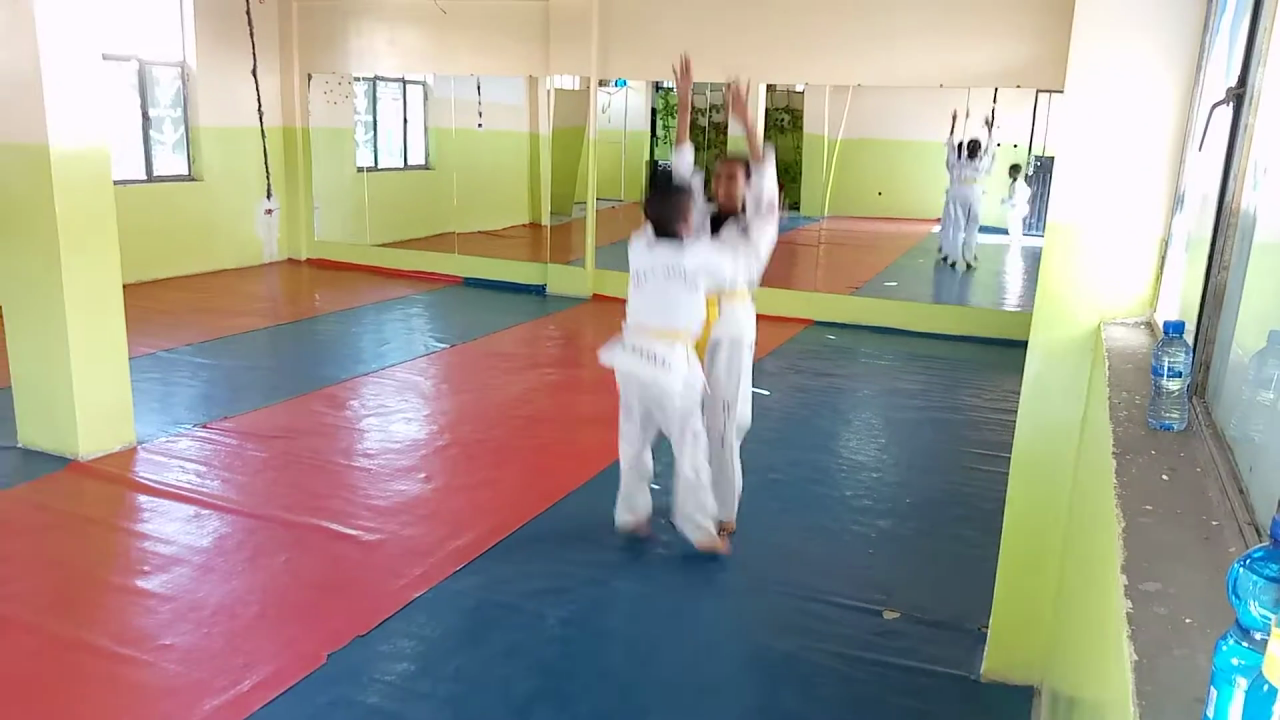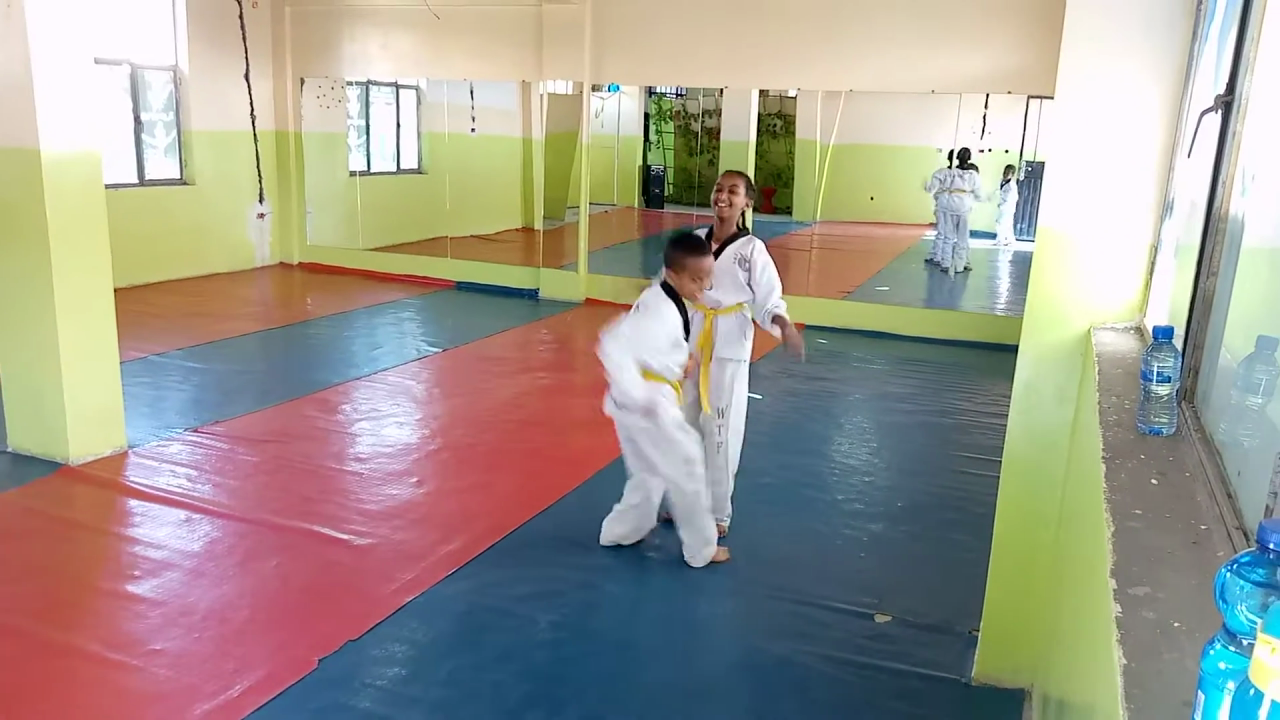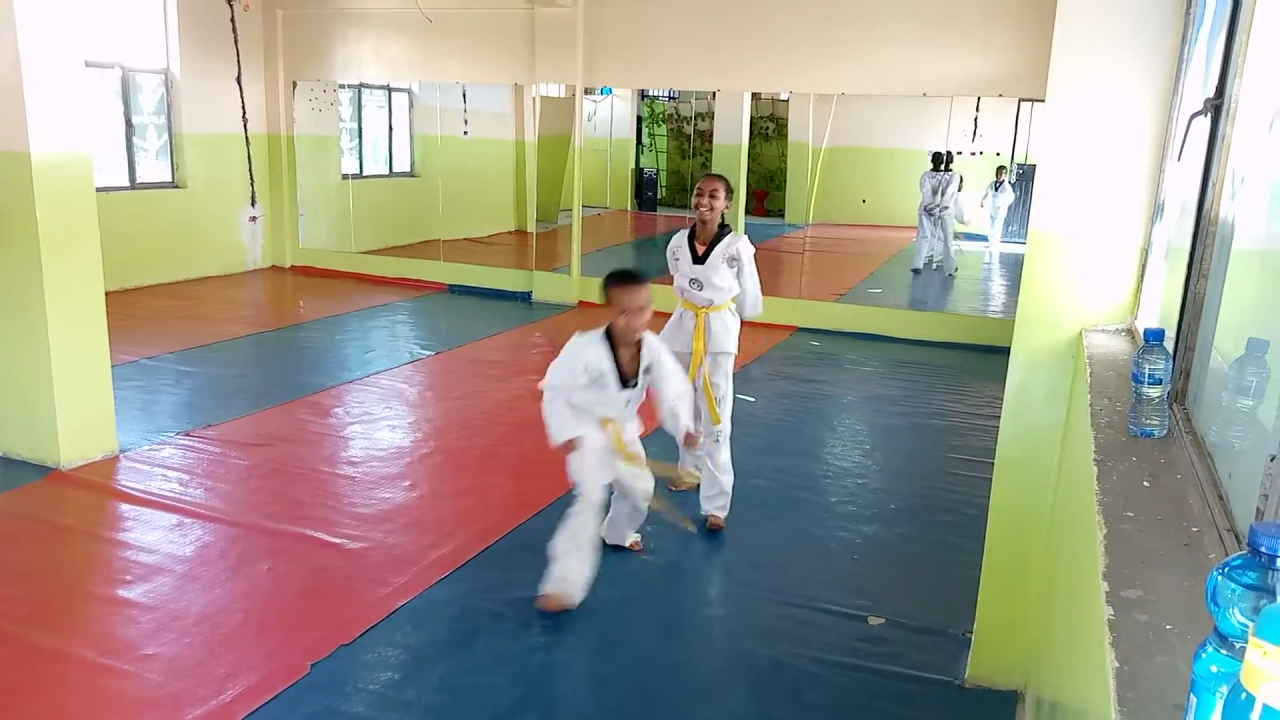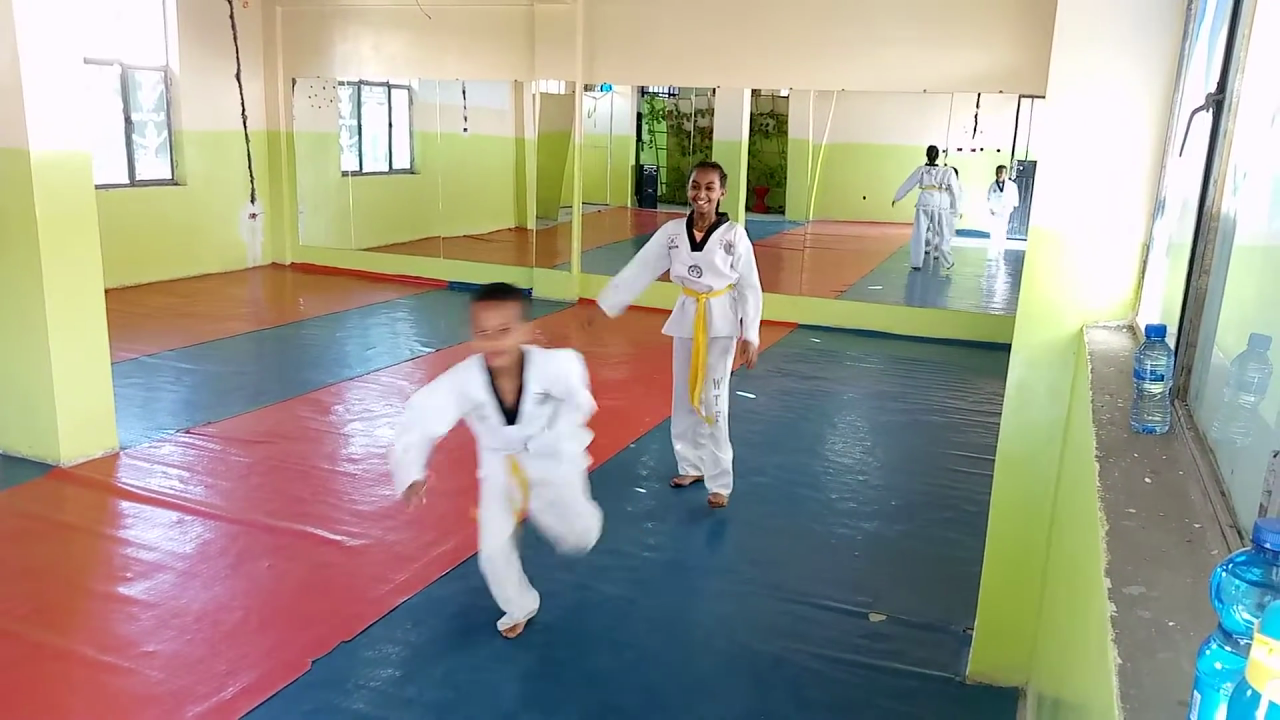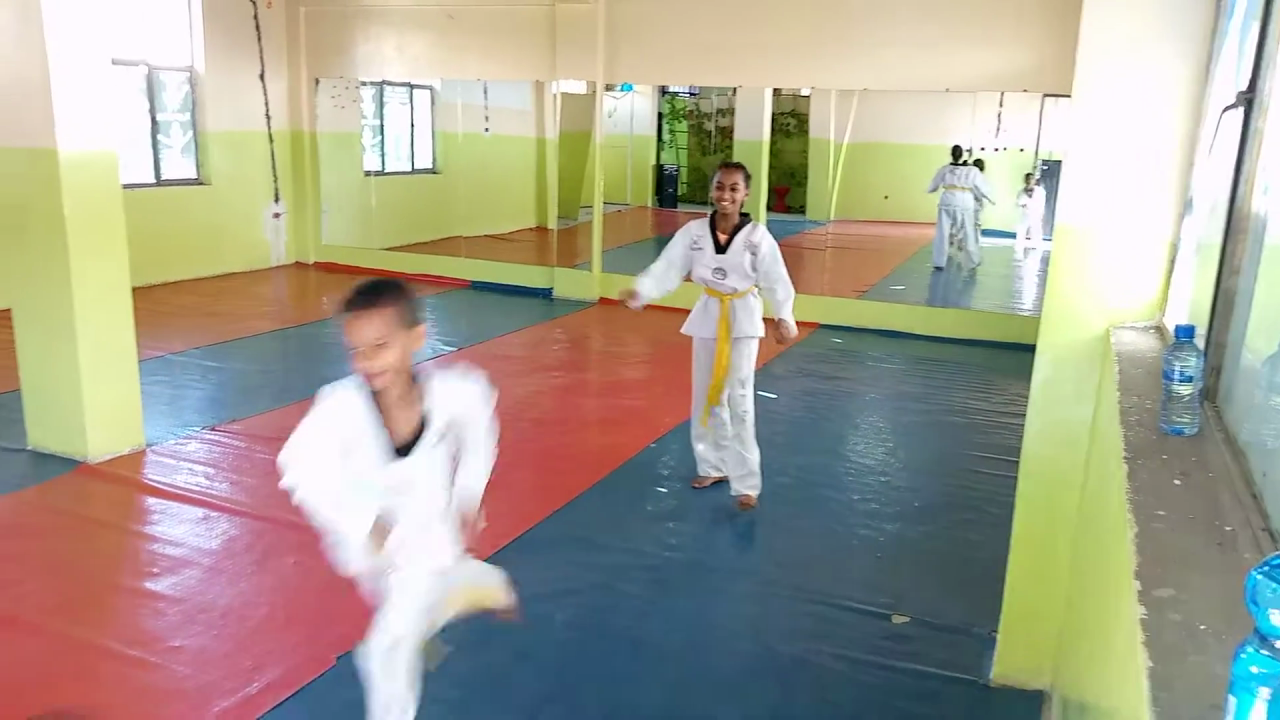
dt=0.3s
person 1, frame 1
left shoulder: (756, 224)
right shoulder: (703, 219)
left elbow: (765, 179)
right elbow: (684, 166)
left wrist: (746, 121)
right wrist: (685, 100)
left hip: (732, 328)
left knee: (724, 424)
right knee: (695, 417)
left ankle: (724, 510)
person 1, frame 2
left shoulder: (752, 250)
left elbow: (769, 302)
left wrist: (784, 327)
left hip: (730, 341)
right hip: (694, 336)
left knee: (723, 430)
right knee: (687, 422)
left ankle: (718, 512)
person 1, frame 3
left shoulder: (738, 247)
right shoulder: (677, 243)
left elbow: (749, 294)
left wrist: (739, 318)
left hip: (718, 334)
right hip: (682, 330)
left knee: (715, 418)
left ankle: (716, 505)
right ankle: (691, 471)
person 1, frame 4
left shoulder: (734, 235)
right shoulder: (671, 232)
left elbow: (749, 287)
right elbow: (639, 271)
left wrist: (749, 334)
right wrist: (607, 302)
left hip: (722, 321)
right hip: (686, 316)
left knee: (713, 399)
right knee: (684, 397)
left ankle: (719, 481)
right ankle: (692, 466)
person 1, frame 5
left shoulder: (757, 237)
right shoulder: (694, 232)
left elbow: (777, 282)
right elbow: (667, 269)
left wrist: (784, 318)
right wrist: (639, 292)
left hip: (743, 320)
right hip: (708, 317)
left knee: (739, 400)
right knee: (705, 398)
left ankle: (746, 483)
right ankle: (712, 466)
person 2, frame 1
left shoulder: (638, 248)
right shoulder: (701, 259)
right elbow: (747, 266)
right wrist: (759, 230)
left hip: (633, 358)
right hip: (670, 368)
left knee: (635, 443)
right knee: (689, 449)
left ankle: (631, 515)
right ankle: (701, 532)
person 2, frame 2
left shoulder: (662, 299)
right shoulder: (663, 313)
right elbow: (615, 348)
left wrist: (679, 360)
right wrist: (642, 398)
left hip: (655, 397)
right hip: (641, 399)
left knee: (651, 471)
right knee: (688, 471)
left ankle: (621, 529)
right ankle: (701, 548)
person 2, frame 3
left shoulder: (653, 349)
right shoulder: (583, 349)
left elbow: (674, 390)
right elbow: (555, 389)
left wrist: (684, 427)
right wrist: (564, 434)
left hip: (622, 431)
right hip: (586, 434)
left knee: (639, 489)
right knee: (589, 501)
left ankle: (619, 533)
right ankle: (563, 585)
person 2, frame 4
left shoulder: (552, 366)
right shoulder: (461, 380)
left elbow: (578, 399)
right elbow: (416, 423)
left wrist: (567, 440)
right wrist: (411, 475)
left hip: (549, 460)
right hip: (500, 467)
left knee: (576, 533)
right knee: (494, 547)
left ankle: (581, 515)
right ankle: (519, 607)
person 2, frame 5
left shoulder: (450, 394)
right shoulder: (339, 406)
left elbow: (476, 425)
right elbow: (302, 469)
left wrist: (468, 498)
right wrist: (355, 524)
left hip: (425, 532)
right hip: (368, 542)
left knee: (389, 650)
right knee: (428, 600)
right ankle: (485, 587)
